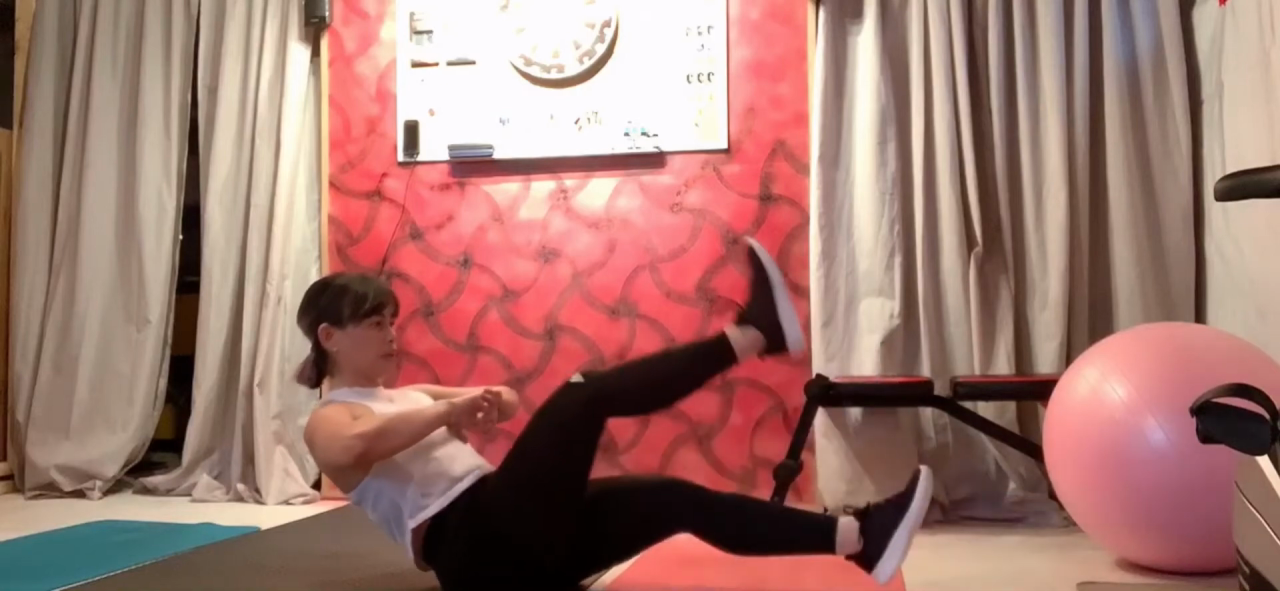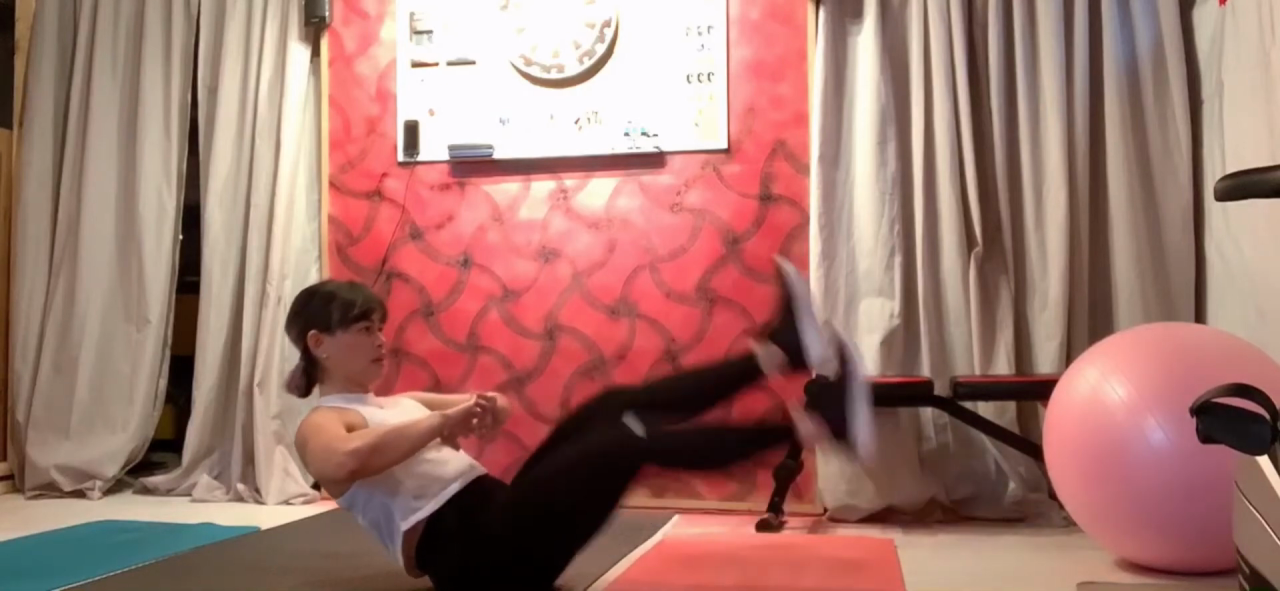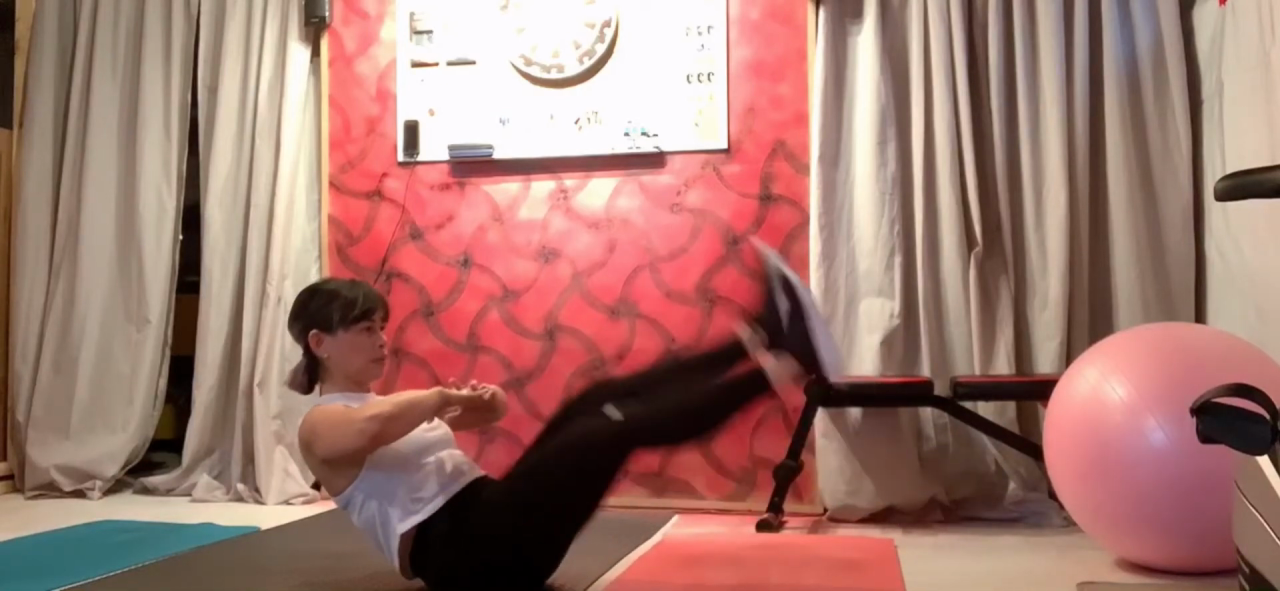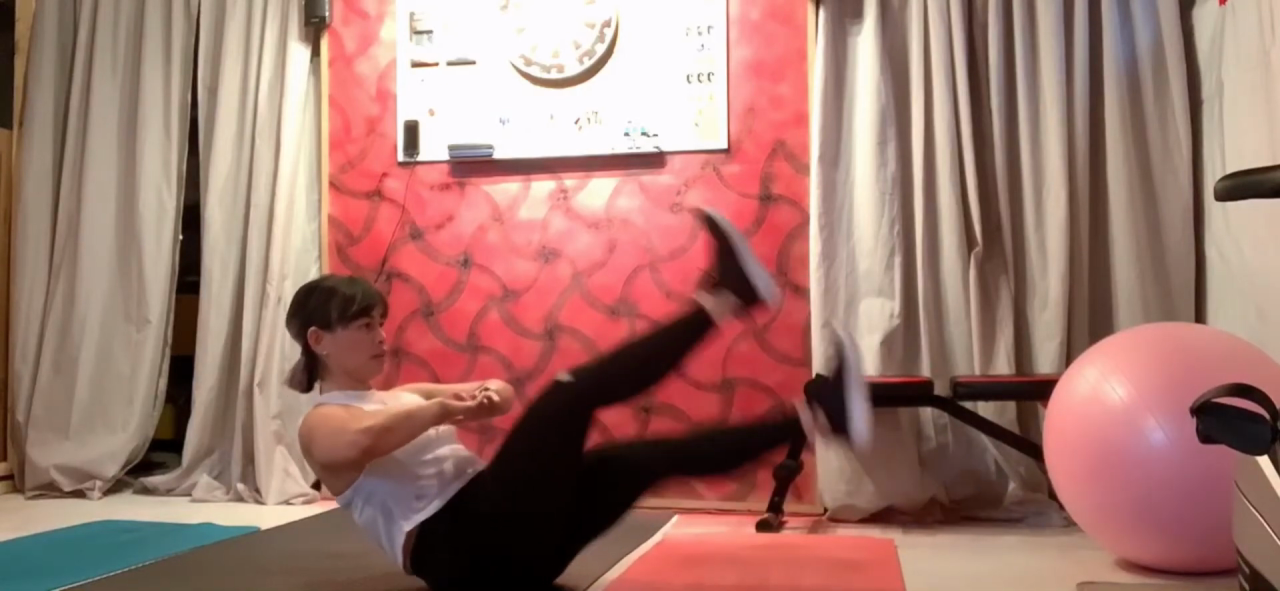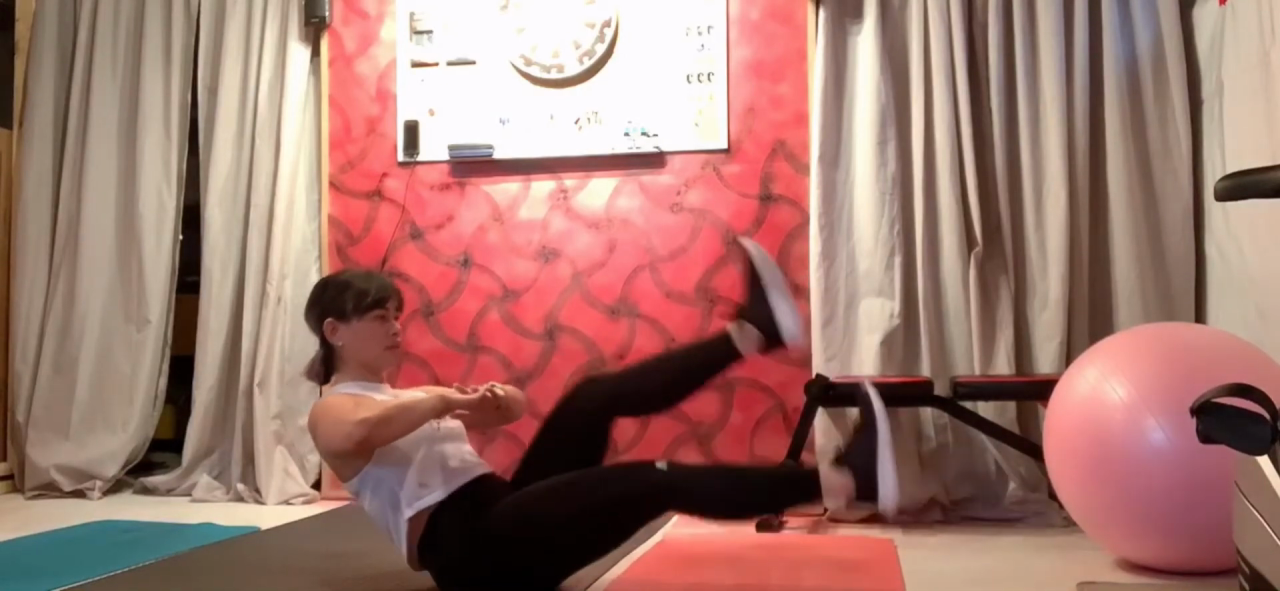
dt=1s
person 1, frame 1
left shoulder: (404, 395)
right shoulder: (328, 421)
left elbow: (507, 401)
right elbow: (350, 449)
left wrist: (481, 400)
right wrist: (449, 412)
left hip: (520, 537)
left knee: (676, 499)
right knee: (585, 393)
left ankle: (856, 539)
right ankle: (750, 336)
person 1, frame 2
left shoulder: (395, 405)
right shoulder: (321, 427)
left elbow: (493, 412)
right elbow: (347, 461)
left wrist: (478, 406)
right wrist: (441, 422)
left hip: (499, 522)
left knee: (615, 409)
right knee: (629, 437)
left ankle: (772, 355)
right ankle: (813, 423)
person 1, frame 3
left shoulder: (385, 405)
right shoulder: (321, 425)
left elbow: (490, 412)
right elbow: (364, 432)
left wrist: (476, 400)
right wrist: (440, 396)
left hip: (496, 532)
left knee: (598, 403)
right knee: (615, 426)
left ankle: (757, 344)
right ankle: (774, 371)
person 1, frame 4
left shoulder: (399, 399)
right shoulder: (322, 425)
left elbow: (502, 394)
right elbow: (359, 442)
left wrist: (484, 395)
right wrist: (444, 409)
left hip: (511, 537)
left knee: (650, 458)
right knee: (571, 391)
left ankle: (816, 418)
right ankle: (720, 301)
person 1, frame 5
left shoulder: (408, 400)
right shoulder: (332, 413)
left elbow: (517, 405)
right elbow: (358, 433)
left wrist: (490, 396)
right wrist: (442, 403)
left hip: (509, 519)
left knee: (595, 396)
right knee: (657, 481)
left ankle: (749, 333)
right ankle: (844, 480)
